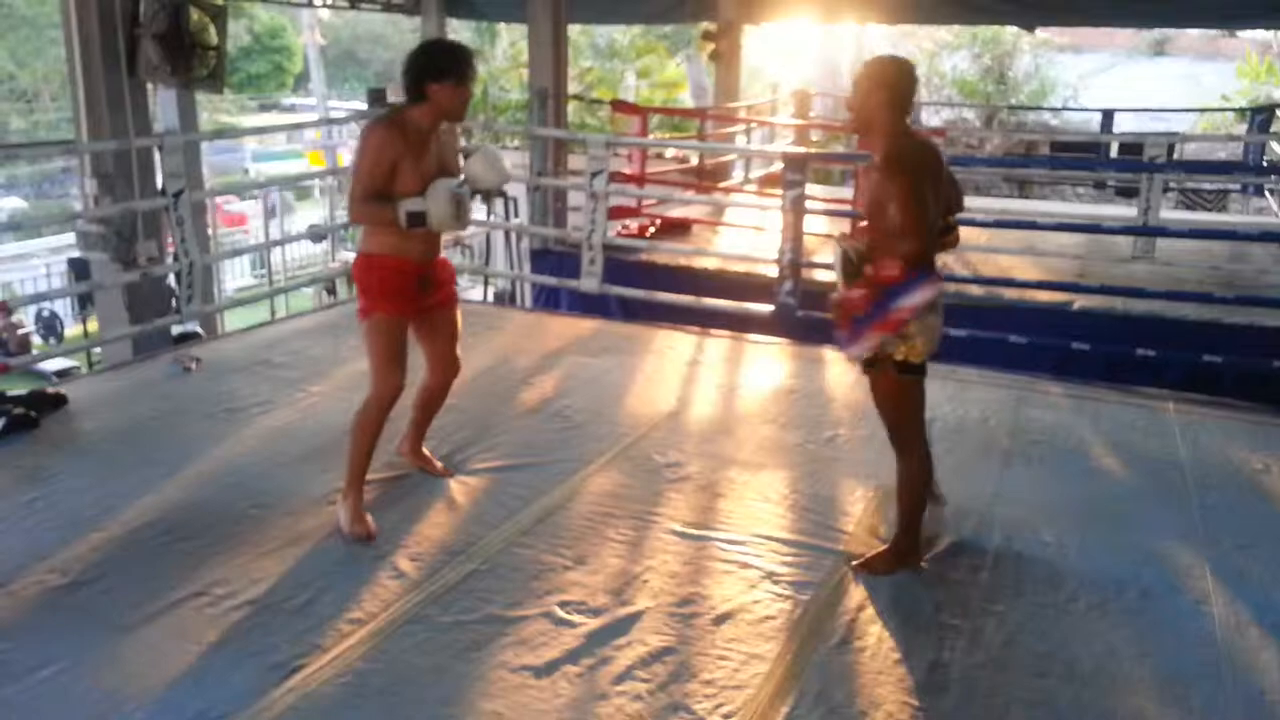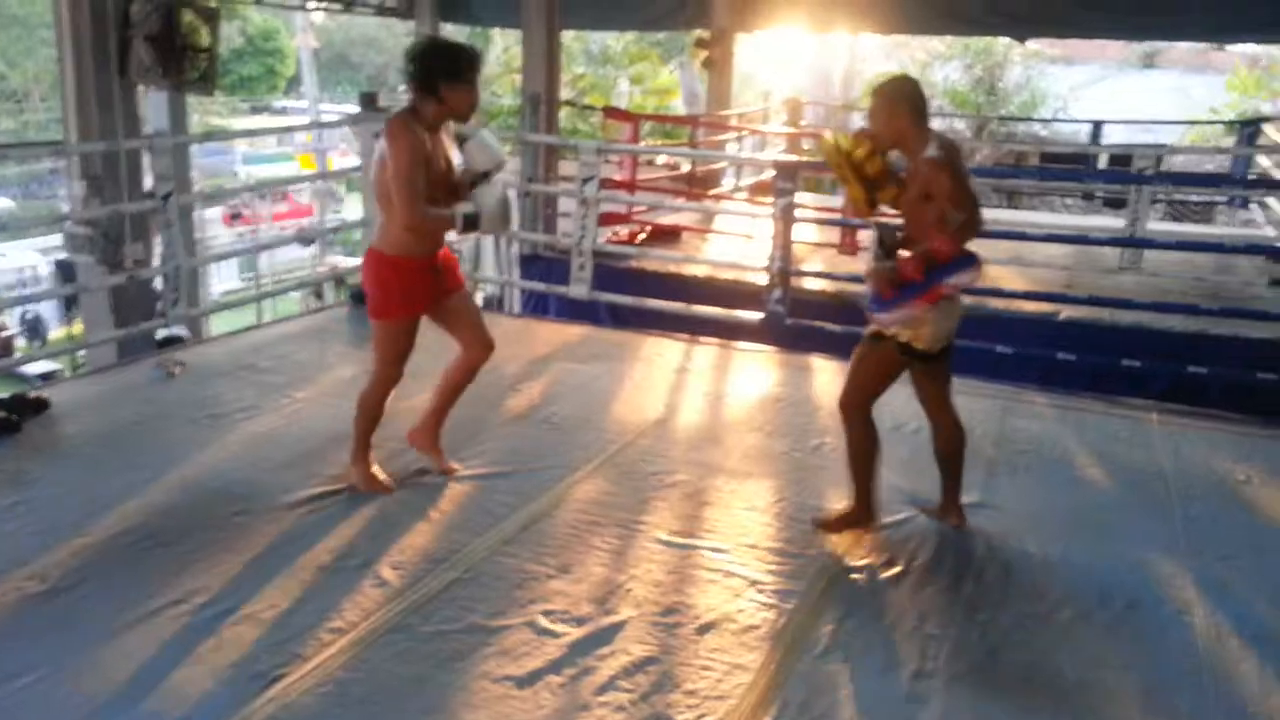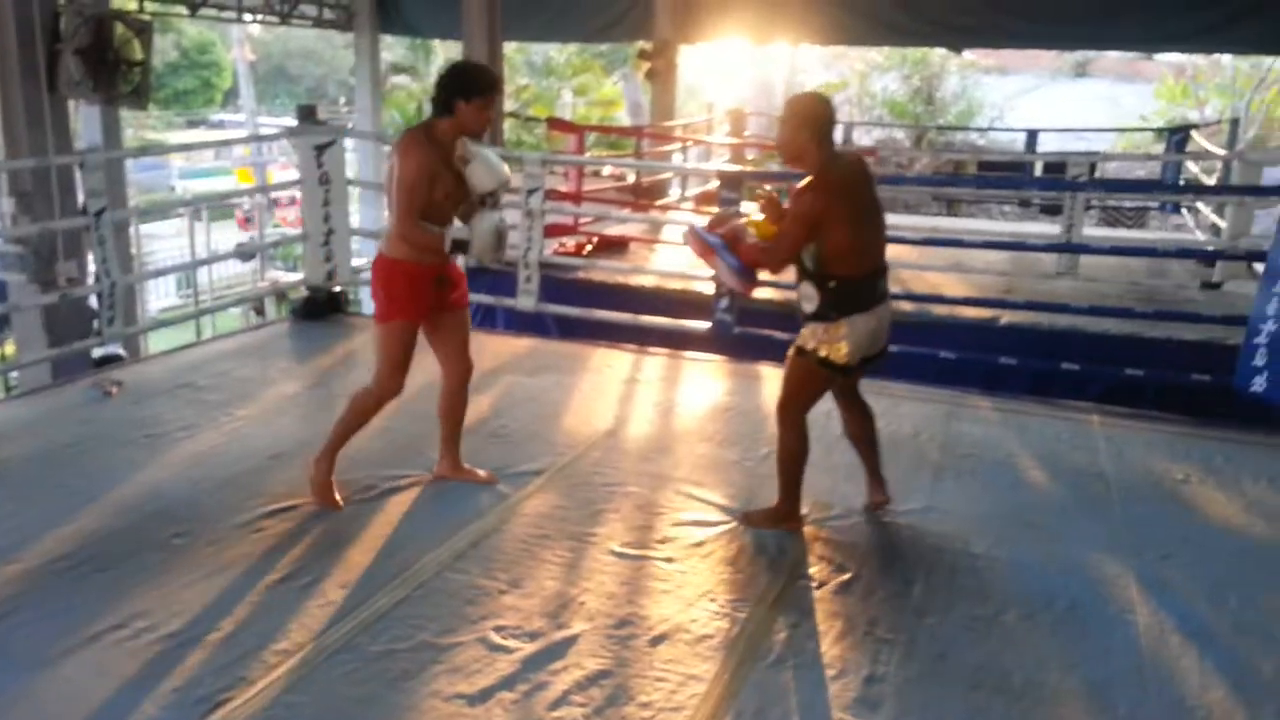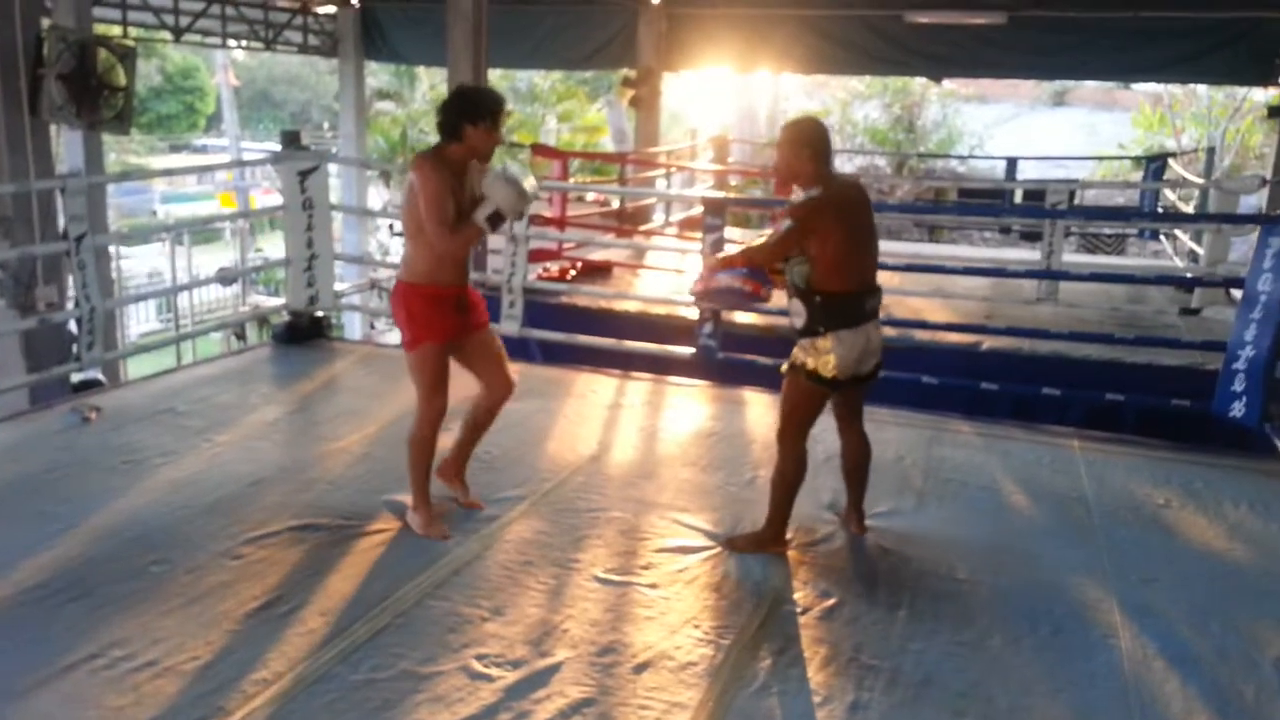
dt=0.4s
person 1, frame 1
left shoulder: (444, 134)
right shoulder: (384, 134)
right elbow: (358, 208)
right wrist: (417, 213)
left hip: (432, 270)
right hip: (385, 273)
left knee: (445, 368)
right knee: (387, 386)
left ankle: (413, 444)
right ankle: (351, 496)
person 1, frame 2
left shoulder: (440, 130)
right shoulder: (405, 134)
right elbow: (412, 218)
left wrist: (471, 182)
right wrist: (463, 220)
left hip: (435, 262)
right hip: (396, 268)
left knee: (480, 346)
right knee: (387, 375)
left ankle: (427, 432)
right ankle: (360, 459)
person 1, frame 3
left shoulder: (456, 147)
right shoulder: (417, 149)
right elbow: (405, 229)
left wrist: (481, 193)
left hip: (441, 274)
right hip: (402, 275)
left knee: (459, 369)
right knee: (388, 384)
left ankle: (450, 461)
right ankle: (325, 462)
person 1, frame 4
left shoulder: (473, 170)
right shoulder: (430, 170)
right elbow: (447, 243)
left wrist: (503, 205)
right wrist: (492, 214)
left hip: (460, 295)
right hip: (422, 298)
left knee: (500, 384)
right knee: (433, 406)
left ankle: (453, 468)
right ankle: (419, 505)
person 2, frame 1
left shoulder: (888, 166)
right shoulder: (922, 150)
left elbow: (911, 245)
right elbow: (951, 202)
right hip: (913, 307)
left knee: (905, 432)
right knee: (904, 420)
left ankle: (906, 545)
right ankle: (924, 487)
person 2, frame 2
left shoulder: (935, 161)
right shoulder: (929, 156)
left elbow: (966, 221)
right elbow: (912, 207)
left wrist: (903, 268)
left hip: (914, 308)
right hip: (933, 305)
left knee: (854, 403)
right knee: (939, 407)
left ankle: (862, 506)
right ankle: (951, 505)
person 2, frame 3
left shoulder: (812, 193)
right shoulder: (853, 168)
left elbow: (776, 258)
right wrist: (782, 216)
left hip: (837, 320)
right hip: (873, 309)
left knee: (790, 413)
right knee: (847, 394)
left ankle: (786, 510)
right ankle: (876, 483)
person 2, frame 4
left shoulder: (813, 204)
right shoulder: (852, 191)
left elbow: (770, 253)
left wrist: (726, 261)
right wrist: (792, 253)
left hip: (829, 337)
right hip: (865, 328)
left knee: (790, 437)
right knee: (850, 423)
left ankle: (773, 533)
right ankle: (855, 513)
